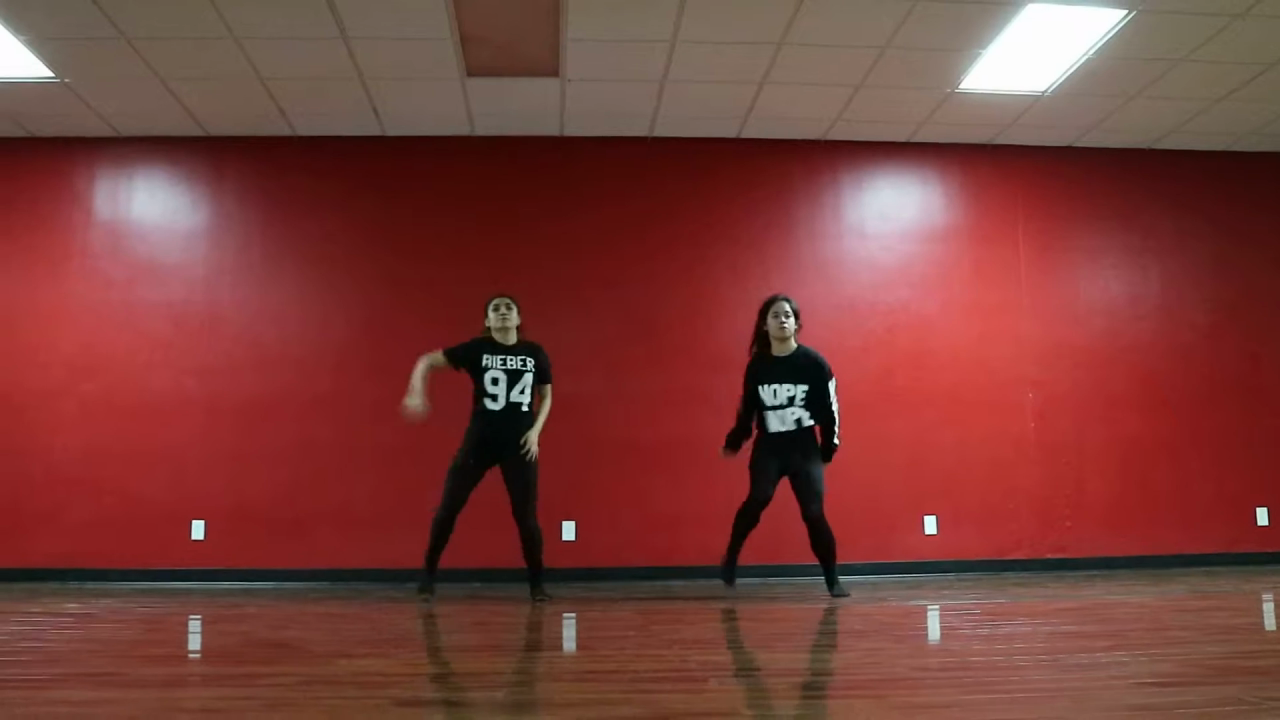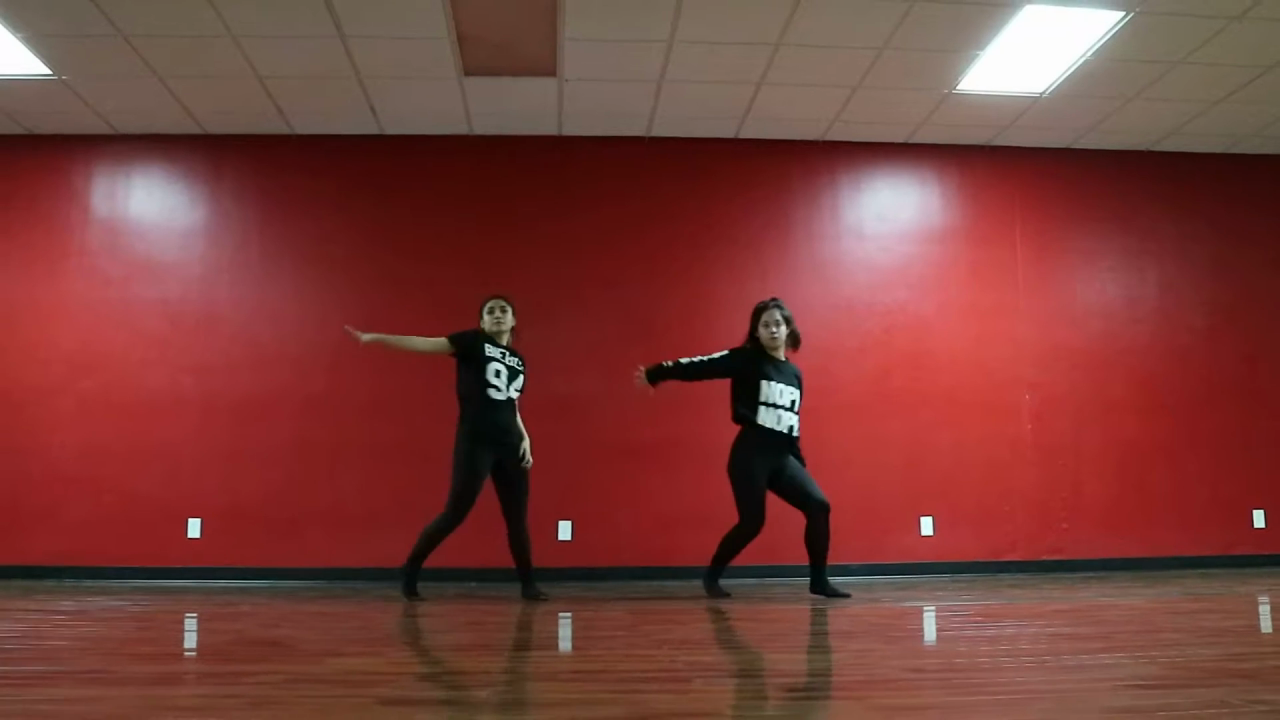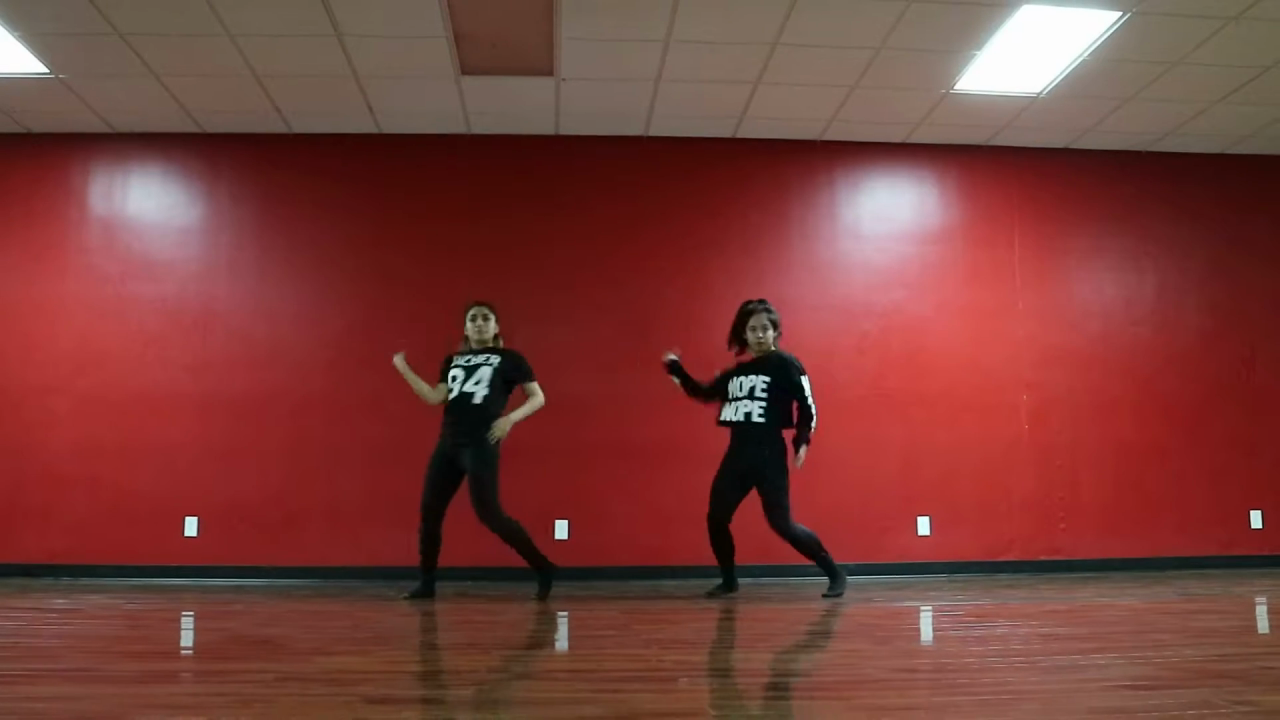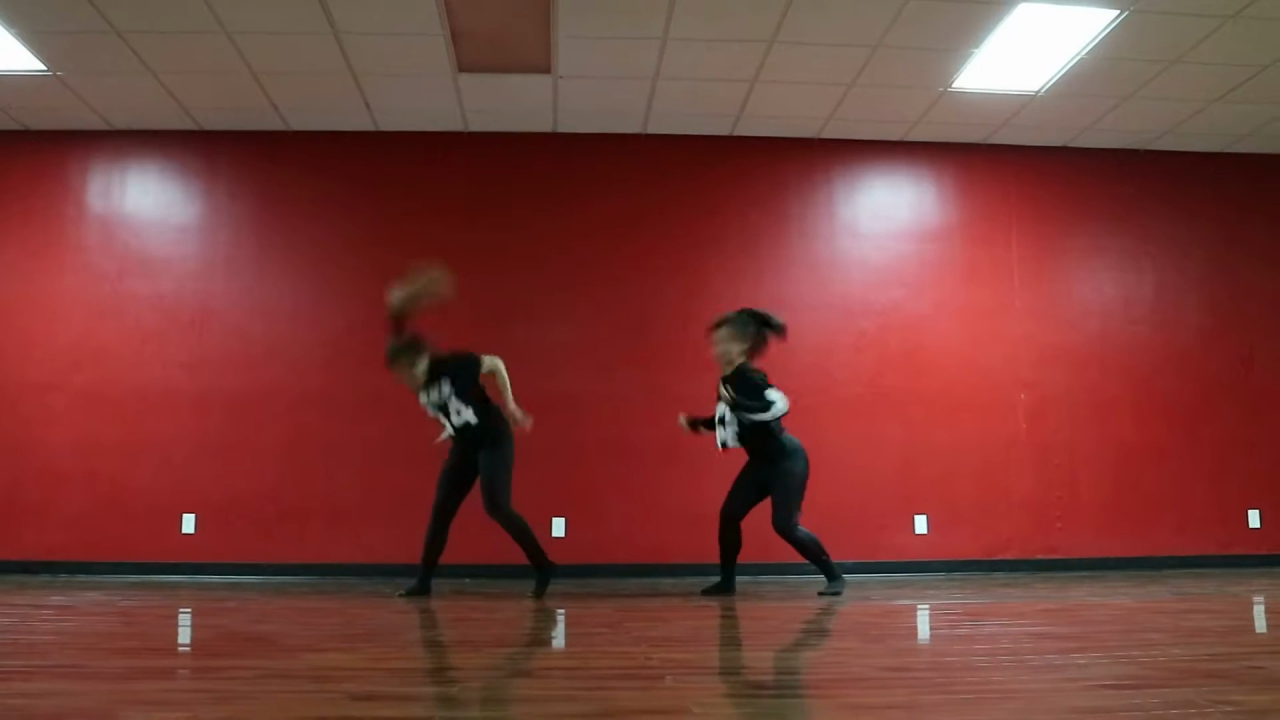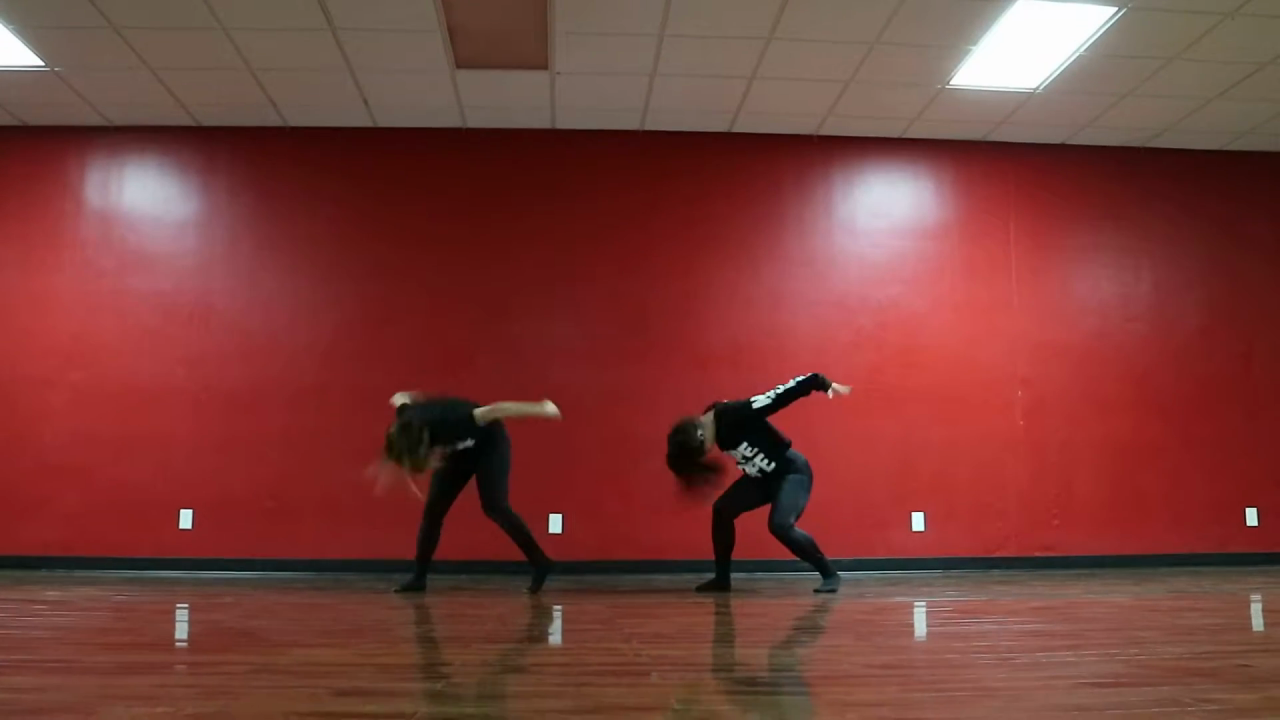
dt=0.3s
person 1, frame 1
left shoulder: (535, 353)
right shoulder: (475, 349)
left elbow: (546, 396)
right elbow: (427, 361)
left wrist: (535, 431)
right wrist: (416, 393)
left hip: (517, 444)
right hip: (479, 441)
left knee: (526, 515)
right knee: (449, 506)
left ankle: (536, 584)
right ankle: (428, 574)
person 1, frame 2
left shoulder: (518, 362)
right shoulder: (473, 341)
right elbow: (426, 344)
left wrist: (525, 439)
right wrist: (376, 338)
left hip: (510, 445)
right hip: (474, 441)
left knee: (516, 515)
right knee: (456, 512)
left ankle: (528, 583)
right ankle: (409, 573)
person 1, frame 3
left shoulder: (510, 358)
right shoulder: (455, 359)
left elbow: (538, 398)
right elbow: (434, 398)
left wrist: (510, 418)
right wrist: (403, 367)
left hip: (482, 444)
right hip: (448, 442)
left knee: (489, 514)
right knee: (429, 511)
left ankle: (545, 570)
right ankle: (427, 583)
person 1, frame 4
left shoulder: (451, 365)
right shoulder: (421, 384)
left elbow: (496, 365)
left wrist: (510, 409)
left hip: (493, 442)
right hip: (463, 446)
left knee: (496, 508)
right knee: (440, 512)
left ankle: (544, 568)
right ankle: (424, 581)
person 1, frame 5
left shoulder: (448, 420)
right shoulder: (409, 420)
left elbow: (494, 411)
right elbow: (399, 398)
left wrist: (540, 408)
left hip: (489, 444)
right hip: (465, 451)
left knee: (495, 507)
right knee: (433, 509)
left ankle: (541, 565)
right ankle: (419, 576)
person 2, frame 1
left shoulder: (814, 362)
right shoulder: (756, 367)
left elbow: (829, 408)
right elbow: (747, 411)
left wrist: (828, 450)
right wrist: (733, 442)
left hip: (804, 448)
right hip: (767, 448)
left knee: (814, 514)
right knee: (756, 500)
left ankle: (832, 580)
right ankle: (730, 560)
person 2, frame 2
left shoulder: (794, 374)
right shoulder: (746, 360)
right elbow: (700, 366)
left wrist: (798, 459)
right wrist: (655, 372)
left hip: (783, 457)
right hip: (749, 455)
left knee: (819, 505)
right knee: (752, 523)
left ankle: (819, 580)
right ankle: (712, 576)
person 2, frame 3
left shoulder: (785, 363)
right shoulder: (739, 371)
left elbow: (806, 406)
right elbow: (704, 394)
left wrist: (802, 442)
right wrist: (676, 368)
left hip: (769, 452)
right hip: (738, 452)
left knee: (781, 523)
right knee: (716, 518)
left ankle: (835, 574)
right ankle: (728, 580)
person 2, frame 4
left shoulder: (747, 377)
right shoulder: (728, 381)
left elbow: (776, 406)
left wrist: (737, 408)
right wrist: (696, 423)
left hip: (785, 459)
right hip: (761, 462)
left knee: (785, 526)
right knee: (728, 516)
left ankle: (835, 577)
right ankle: (726, 582)
person 2, frame 5
left shoulder: (736, 414)
right shoulder: (721, 424)
left elbow: (781, 395)
left wrist: (821, 382)
left hip: (791, 472)
right hip: (764, 475)
left knee: (780, 525)
right knee: (722, 510)
left ankle: (830, 575)
right ankle: (722, 577)
